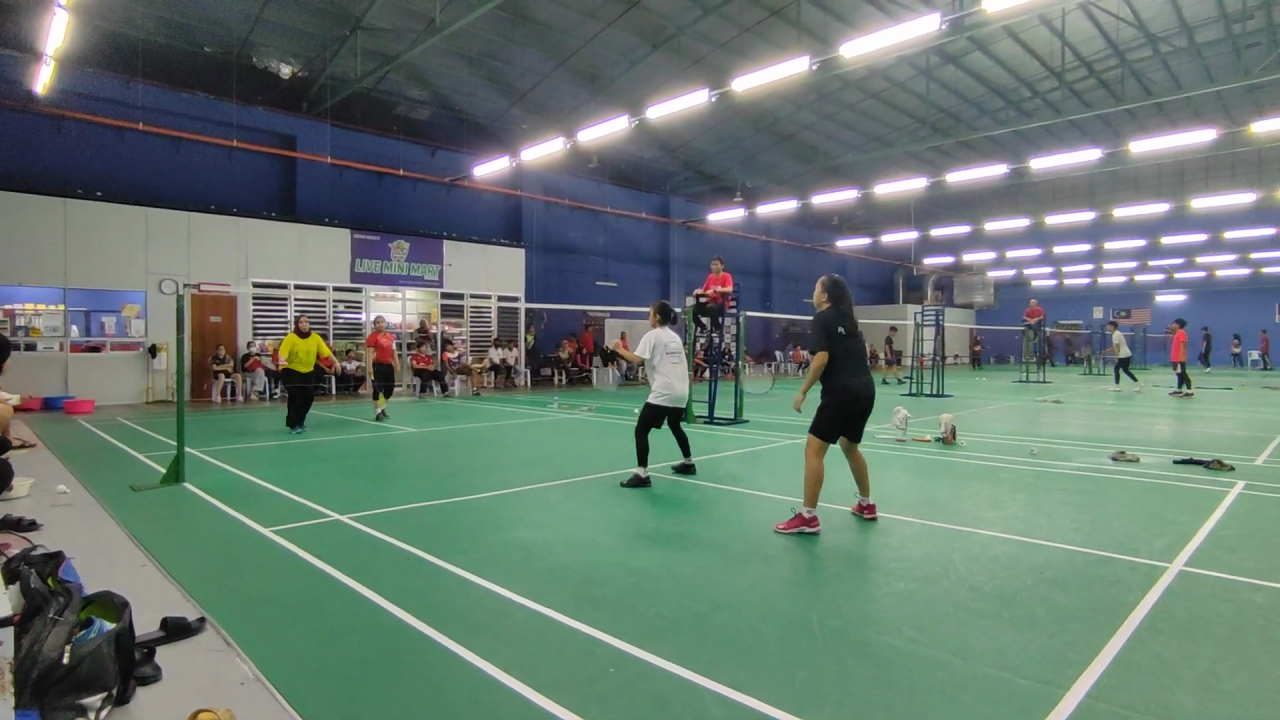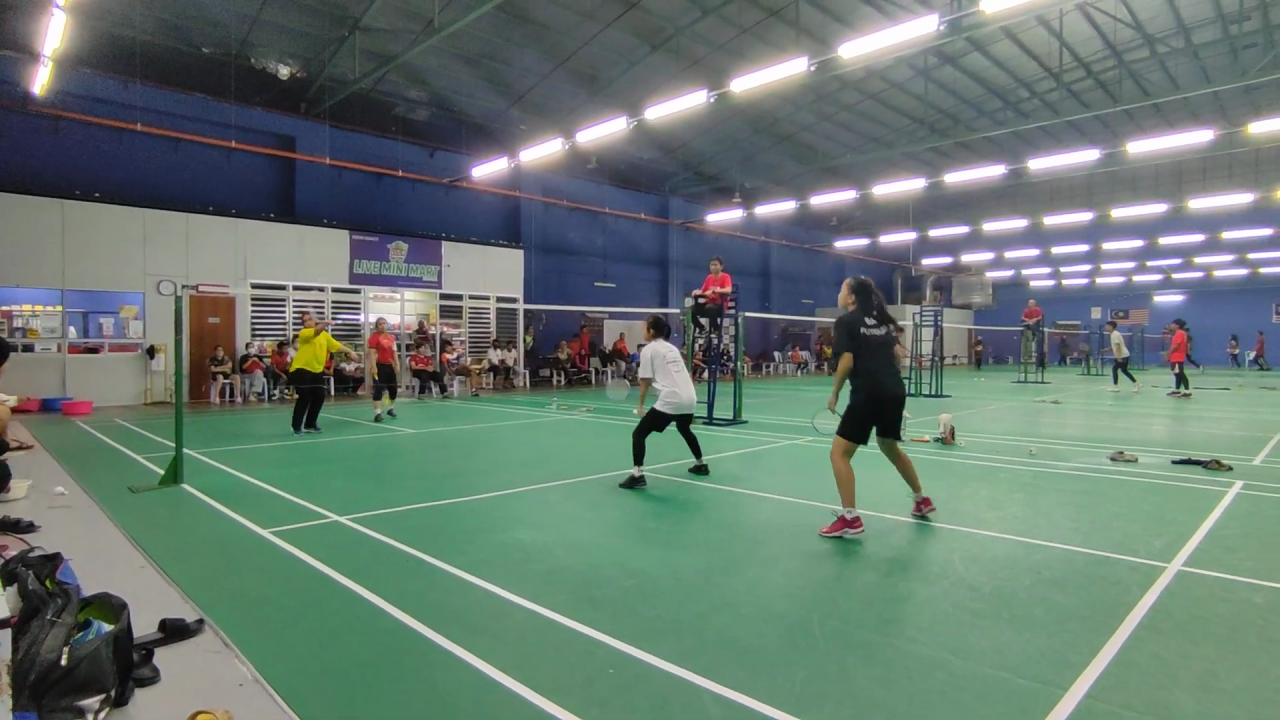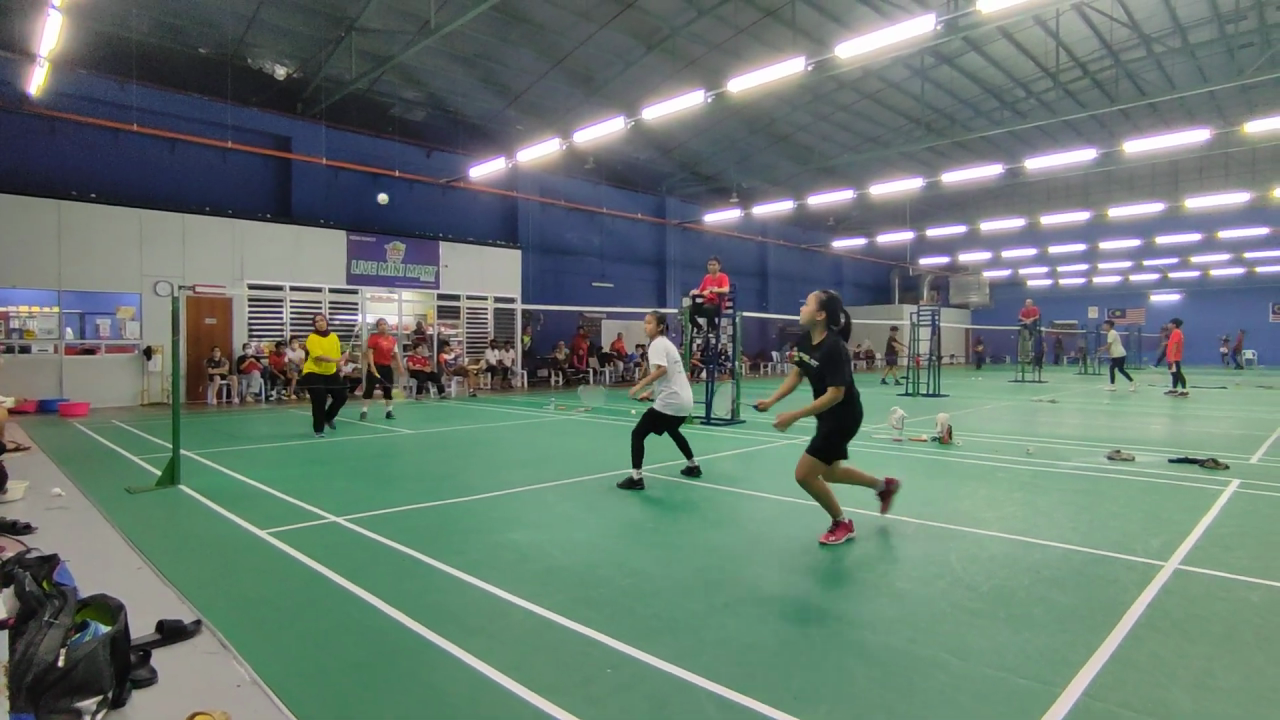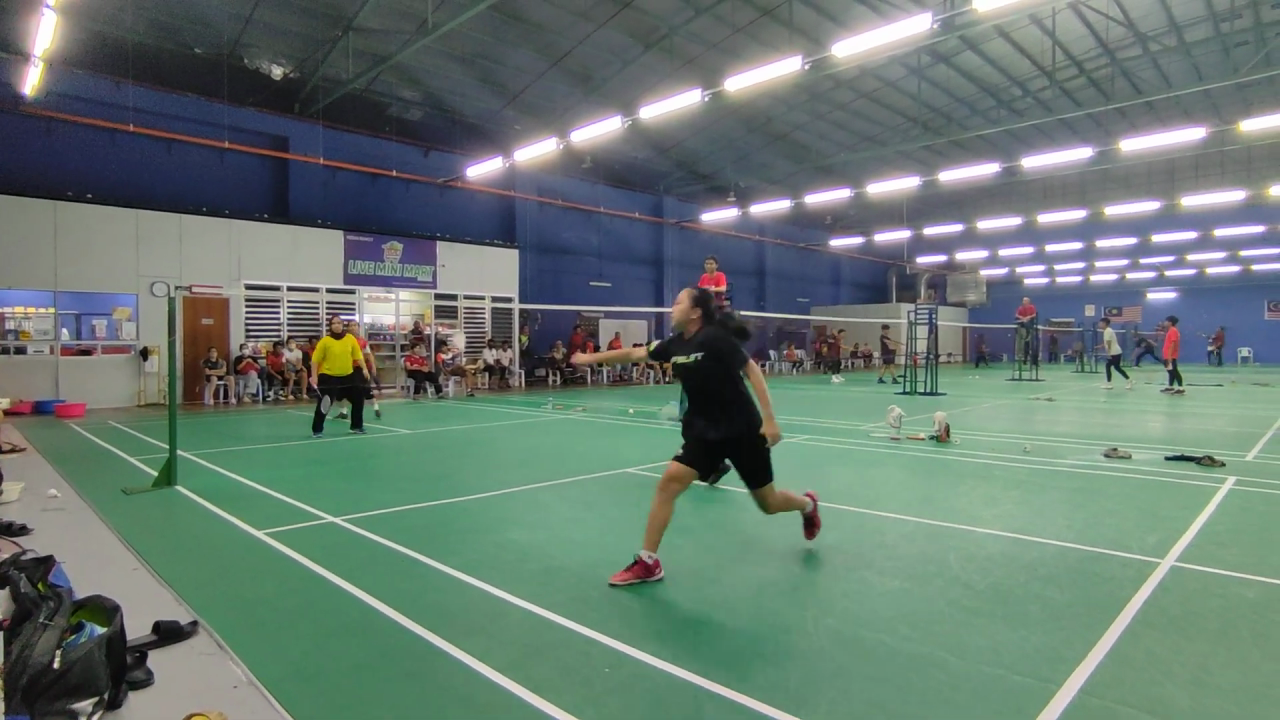
dt=0.4s
person 1, frame 1
left shoulder: (822, 319)
right shoulder: (849, 319)
left elbow: (821, 359)
right elbow: (863, 353)
left wrist: (802, 392)
left hip: (840, 393)
right hip: (866, 390)
left knee: (814, 451)
right knee: (850, 447)
left ankle: (808, 517)
right ankle: (866, 504)
person 1, frame 2
left shoulder: (846, 321)
right shoulder: (879, 320)
left elbow: (847, 361)
right elbow: (897, 354)
left wrist: (834, 393)
left hip: (869, 394)
right hip: (895, 391)
left knee: (839, 453)
right knee: (890, 449)
left ankle: (850, 518)
right ankle: (921, 500)
person 1, frame 3
left shoulder: (834, 349)
right shoulder: (806, 340)
left elbow: (835, 395)
right elbow: (795, 376)
left wrist: (793, 416)
right wrist: (771, 400)
left hip: (843, 417)
right hip: (838, 414)
left knee: (803, 474)
right knee: (829, 472)
left ankle: (841, 523)
right ankle: (884, 485)
person 1, frame 4
left shoulder: (718, 336)
right shoulder: (676, 343)
left elbow: (753, 372)
right elbow: (637, 354)
left wrist: (769, 419)
right wrist: (591, 358)
left hip: (743, 431)
right hip: (705, 431)
left knee: (768, 503)
right knee: (668, 483)
left ankle: (807, 504)
right ankle: (647, 562)
person 2, frame 1
left shoulder: (652, 335)
right shoulder: (675, 337)
left elbow: (638, 359)
left wrist: (620, 349)
left hip: (663, 393)
right hip: (681, 391)
left knee: (641, 430)
right knee: (675, 426)
left ankle: (642, 474)
right ankle: (688, 463)
person 2, frame 2
left shoulder: (648, 349)
right shoulder: (671, 347)
left elbow: (645, 381)
left wrist: (641, 405)
left hip: (671, 400)
right hip: (689, 398)
left knee: (639, 433)
right knee: (684, 430)
left ankle: (638, 475)
right ankle: (701, 464)
person 2, frame 3
left shoulder: (657, 344)
right shoulder: (666, 344)
left elbow: (662, 369)
left wrist: (640, 386)
right wrist: (651, 392)
left hip: (671, 401)
right hip: (685, 400)
left knee: (638, 434)
right knee: (672, 430)
left ankle: (636, 477)
right ankle: (693, 465)
person 2, frame 4
left shoulder: (706, 332)
right shoulder: (708, 331)
left hip: (711, 390)
left knee: (690, 430)
right knee: (697, 429)
left ankle: (719, 464)
right ankle: (694, 465)
